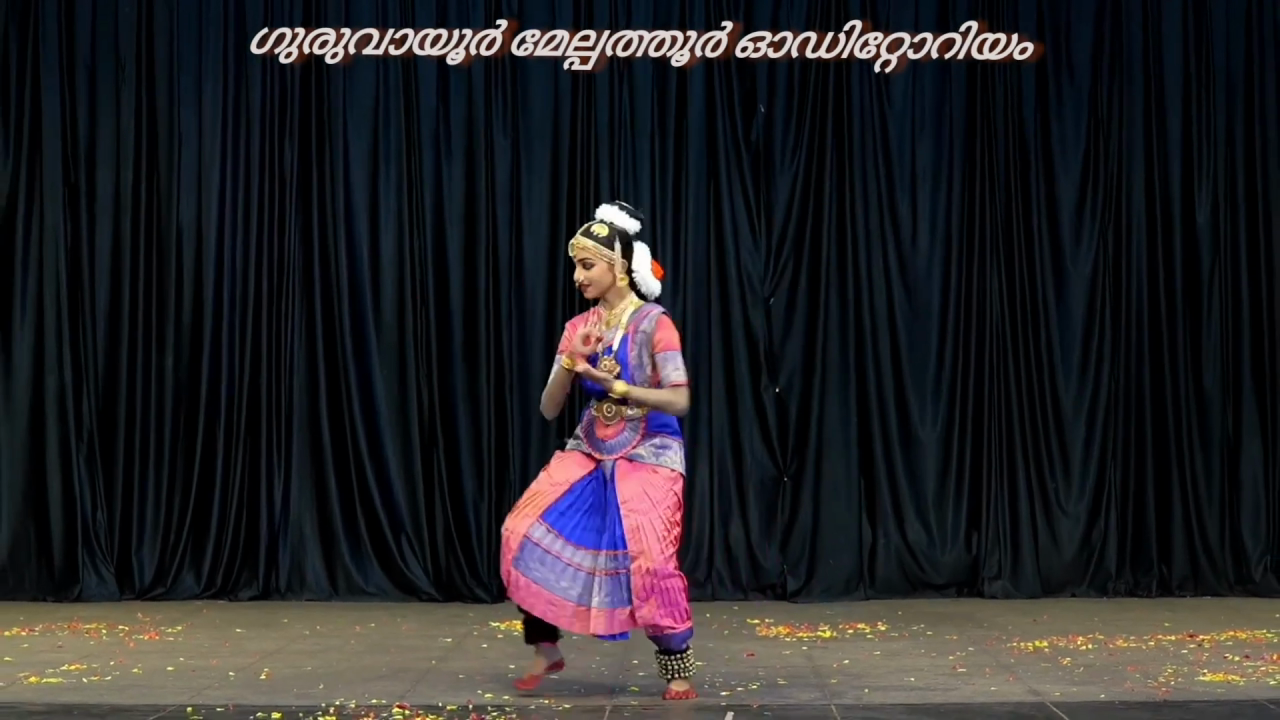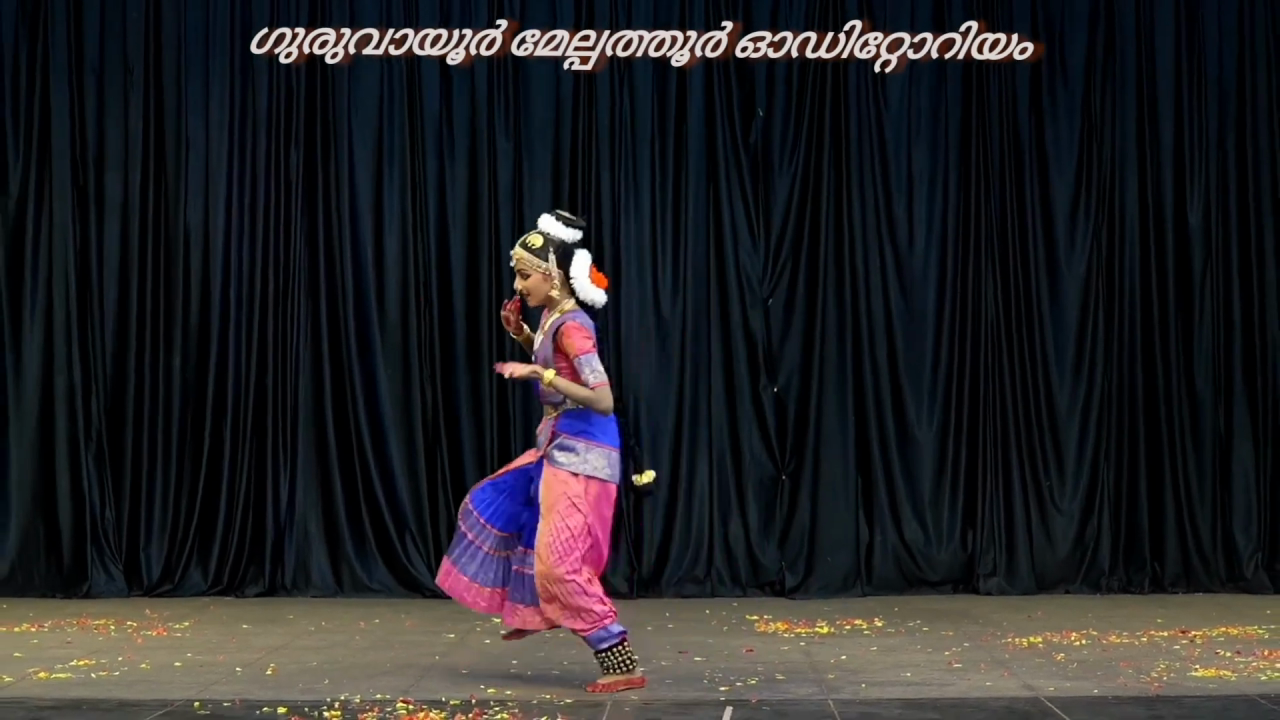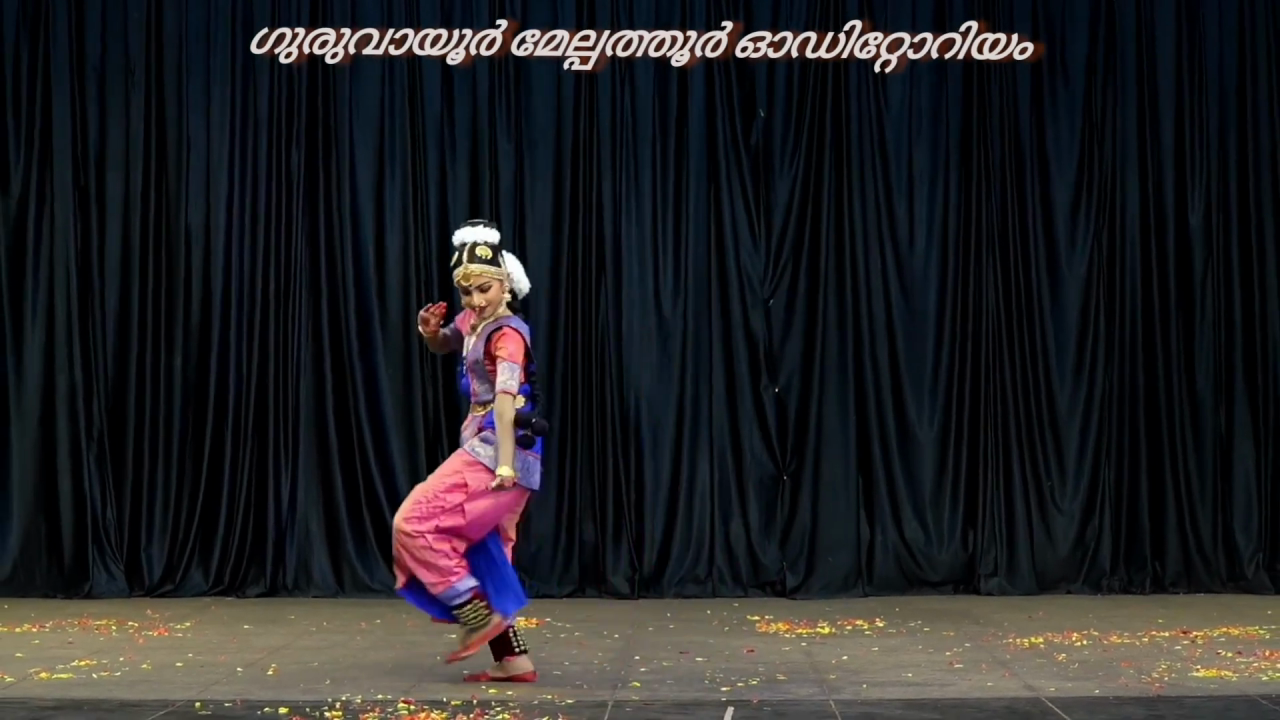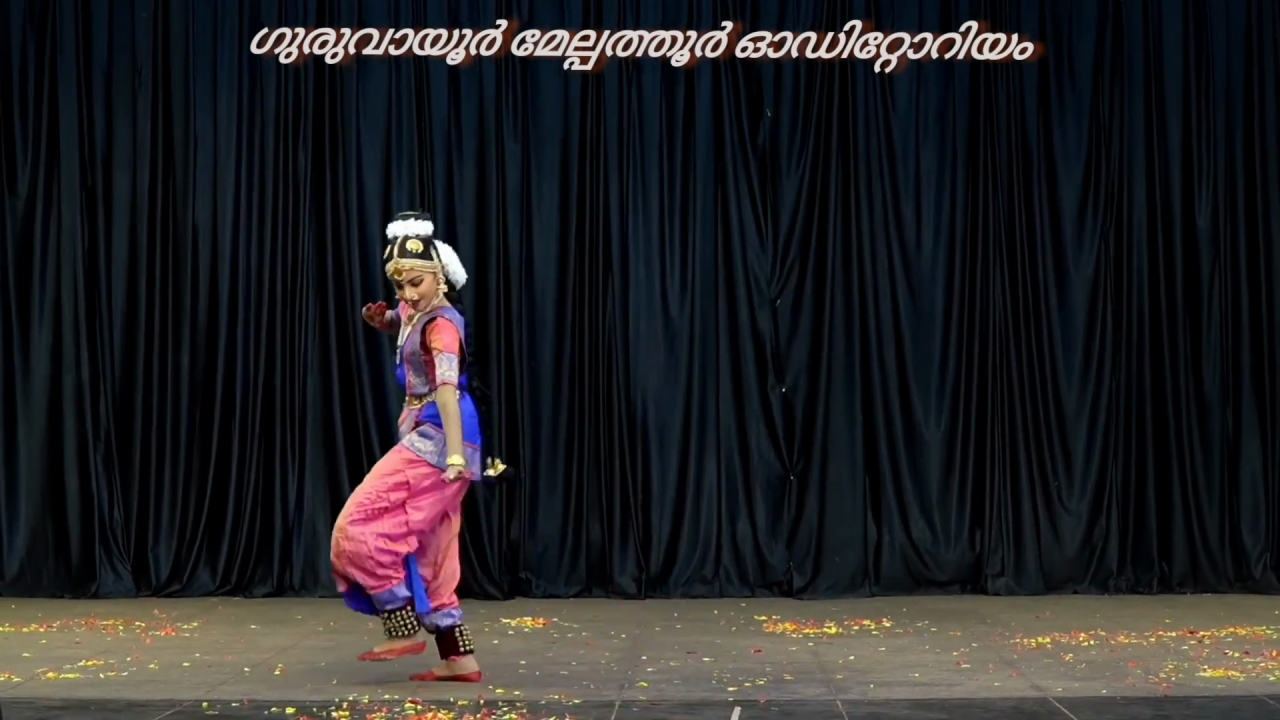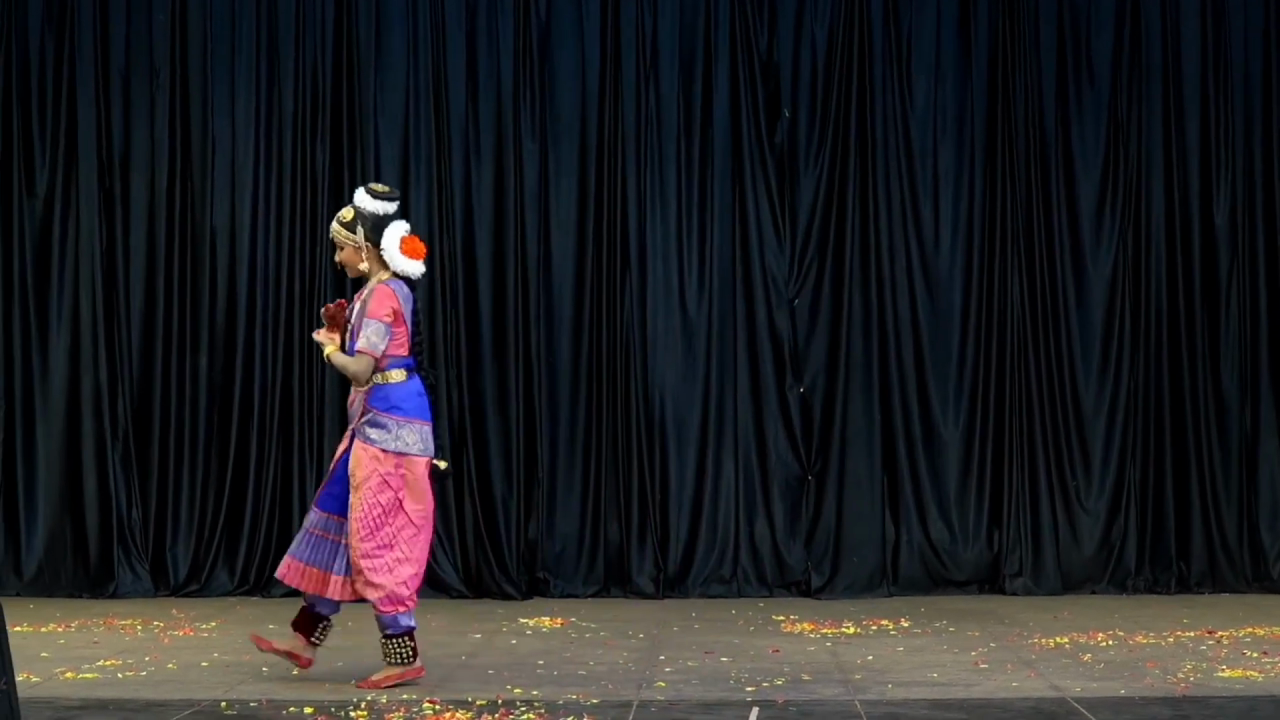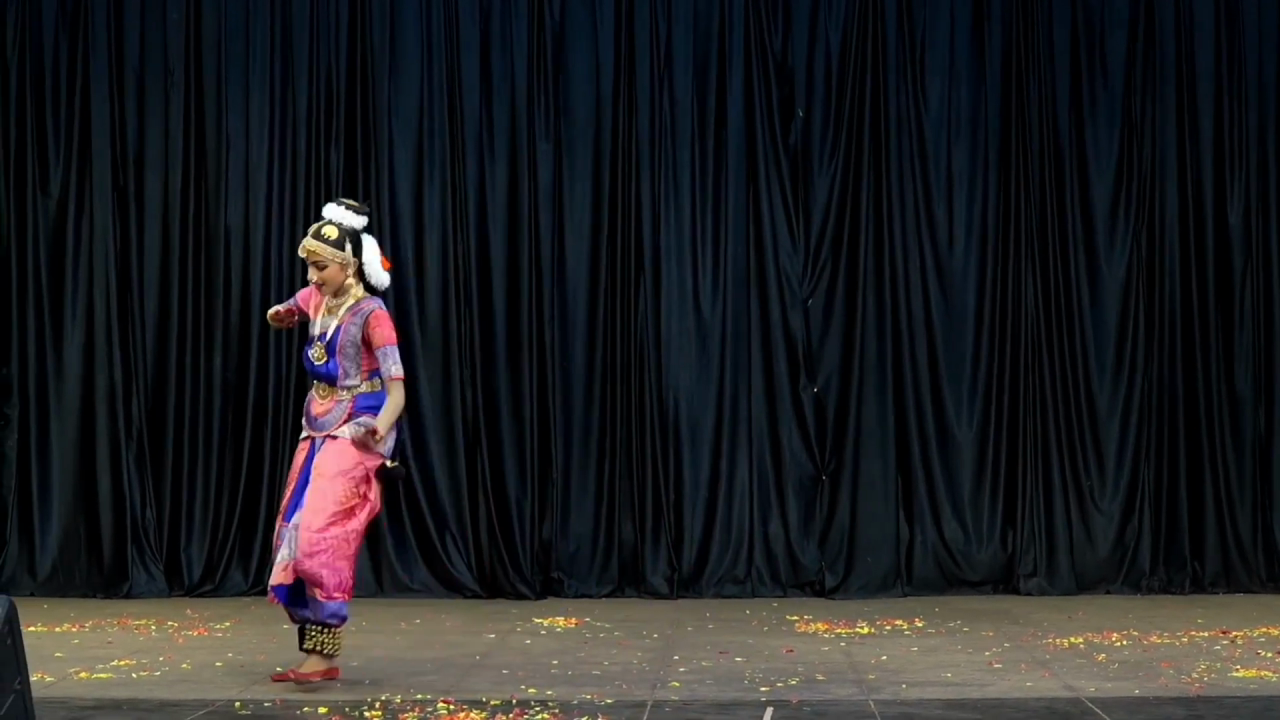
dt=0.4s
person 1, frame 1
left shoulder: (655, 322)
right shoulder: (582, 326)
left elbow: (678, 402)
right elbow: (549, 407)
left wrist: (614, 383)
right wrist: (569, 362)
left hip: (648, 455)
right hip: (592, 450)
left knee: (648, 562)
right knee: (530, 533)
left ankle: (678, 671)
right ankle: (546, 649)
person 1, frame 2
left shoulder: (572, 326)
right shoulder: (552, 319)
left elbow: (602, 400)
left wrist: (544, 377)
right wrist: (519, 332)
left hip: (581, 456)
right hip: (559, 451)
left knee: (563, 568)
right knee: (489, 509)
left ankle: (623, 666)
right ankle: (526, 619)
person 1, frame 3
left shoulder: (507, 333)
right shoulder: (476, 318)
left elbow: (507, 400)
right elbow: (442, 346)
left wrist: (503, 464)
right wrist: (429, 328)
left hip: (498, 449)
right hip: (487, 446)
left knee: (416, 524)
right knee: (482, 553)
left ankle: (481, 617)
right ankle: (512, 659)
person 1, frame 4
left shoulder: (442, 324)
right shoulder: (416, 310)
left elbow: (447, 391)
right elbow: (396, 328)
left wrist: (455, 457)
right wrist: (379, 318)
left hip: (436, 443)
right hip: (427, 440)
left knee: (357, 529)
right knee: (427, 553)
left ankle: (404, 630)
right ankle: (458, 657)
person 1, frame 5
left shoulder: (384, 296)
right shoulder: (373, 291)
left elbow: (358, 367)
right elbow: (350, 341)
left wrist: (331, 347)
right wrist: (334, 326)
left hip: (390, 425)
right hip: (374, 425)
left knee: (379, 540)
right knee: (334, 524)
left ankle: (405, 659)
right ankle: (304, 636)
person 1, frame 6
left shoulder: (373, 314)
right shoulder: (316, 297)
left elbow: (397, 388)
right elbow: (279, 317)
left wrist: (380, 428)
right wrist: (282, 314)
left hip: (356, 434)
right hip: (318, 432)
left knee: (319, 536)
right knee: (299, 539)
left ankle: (325, 651)
right ankle: (315, 649)
